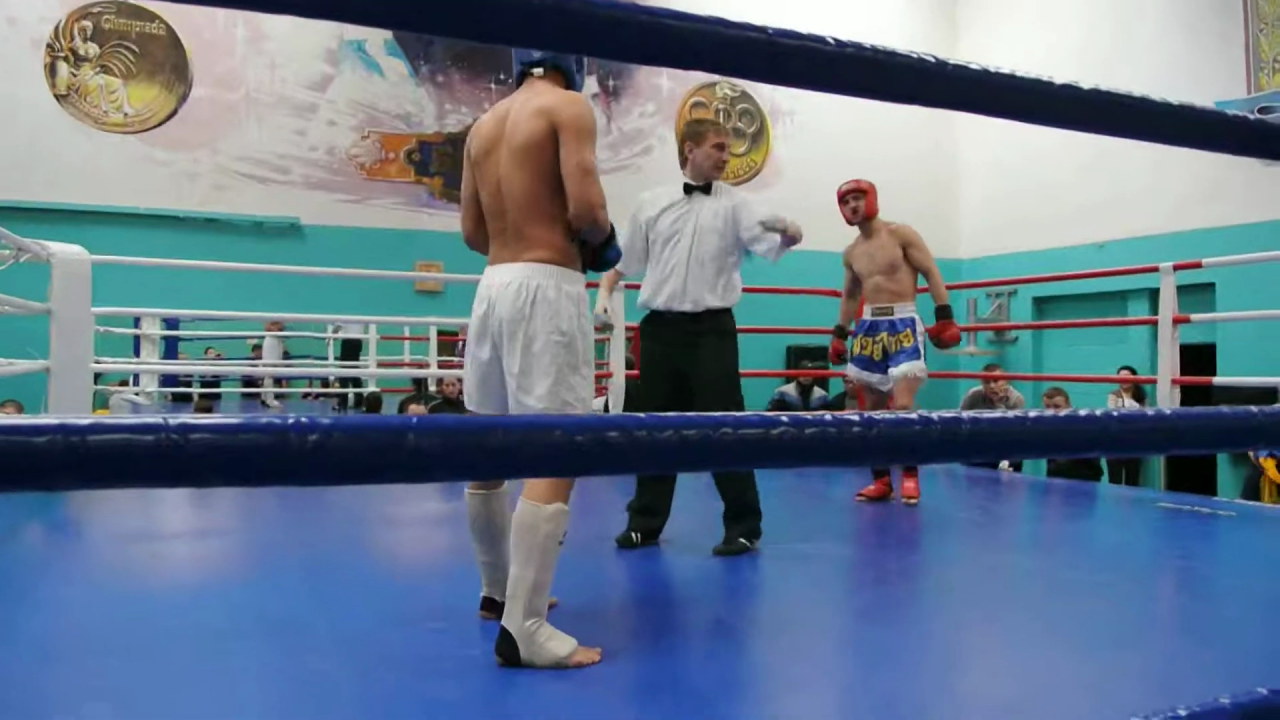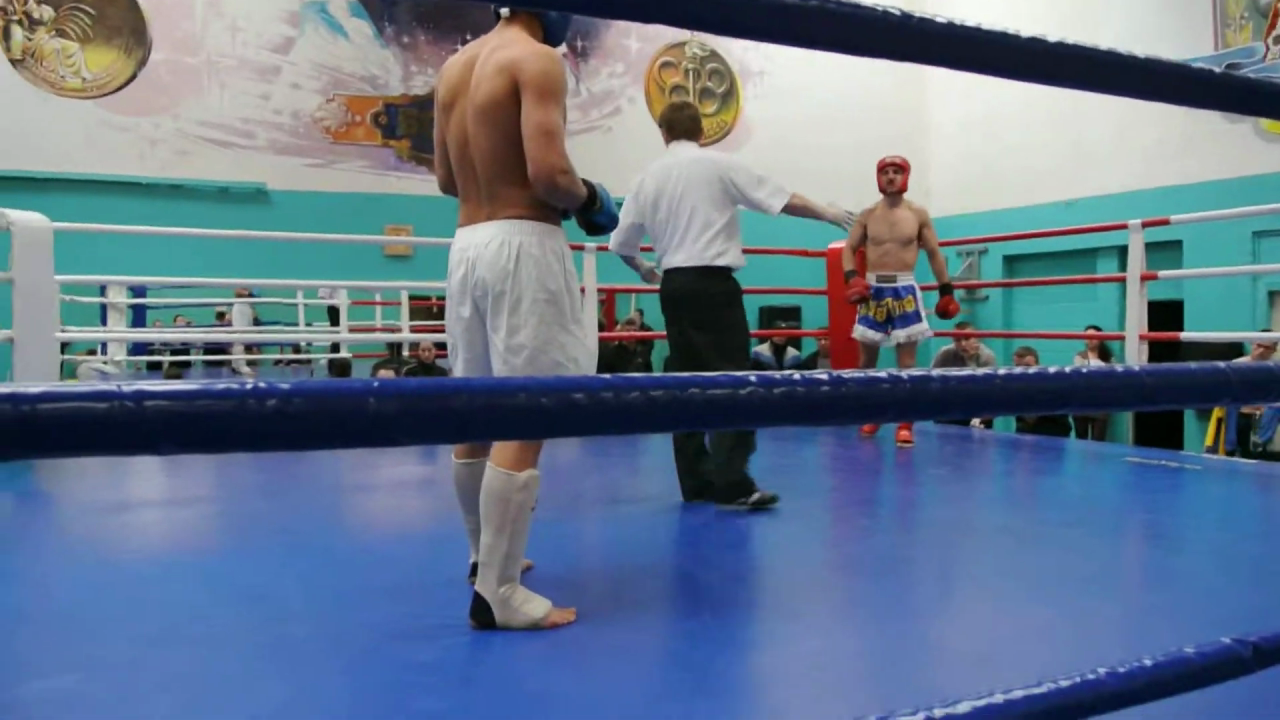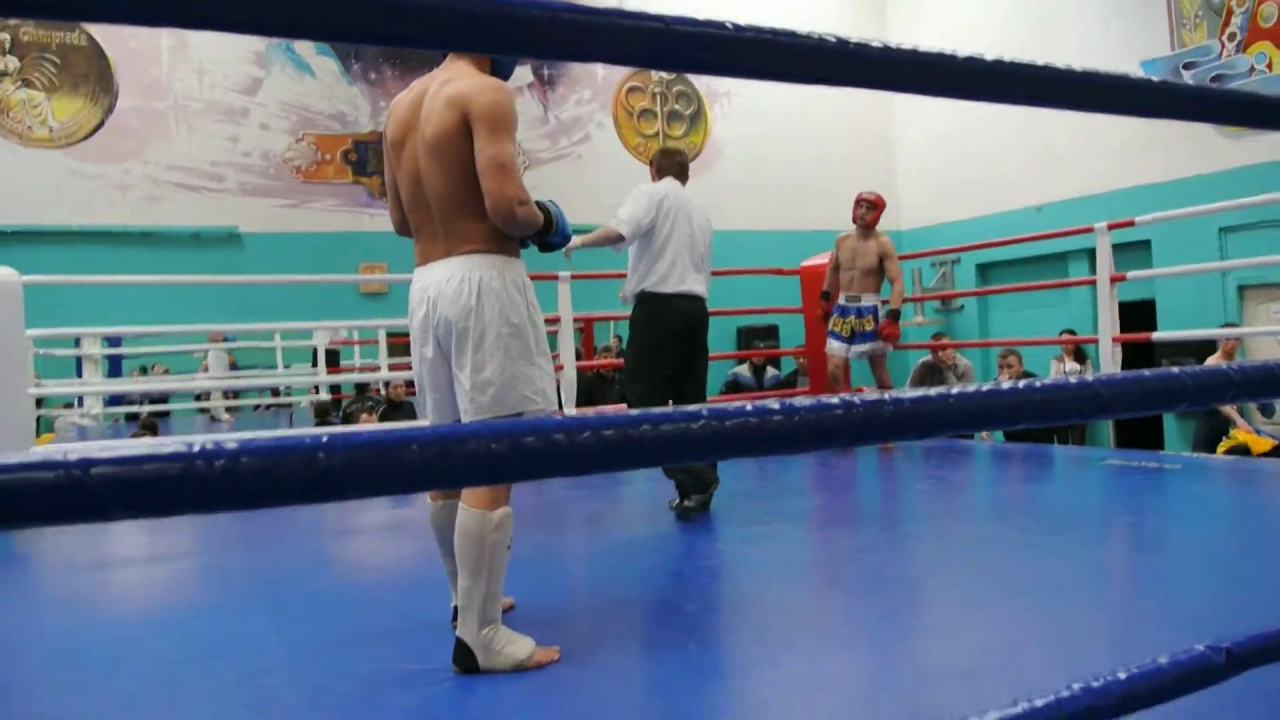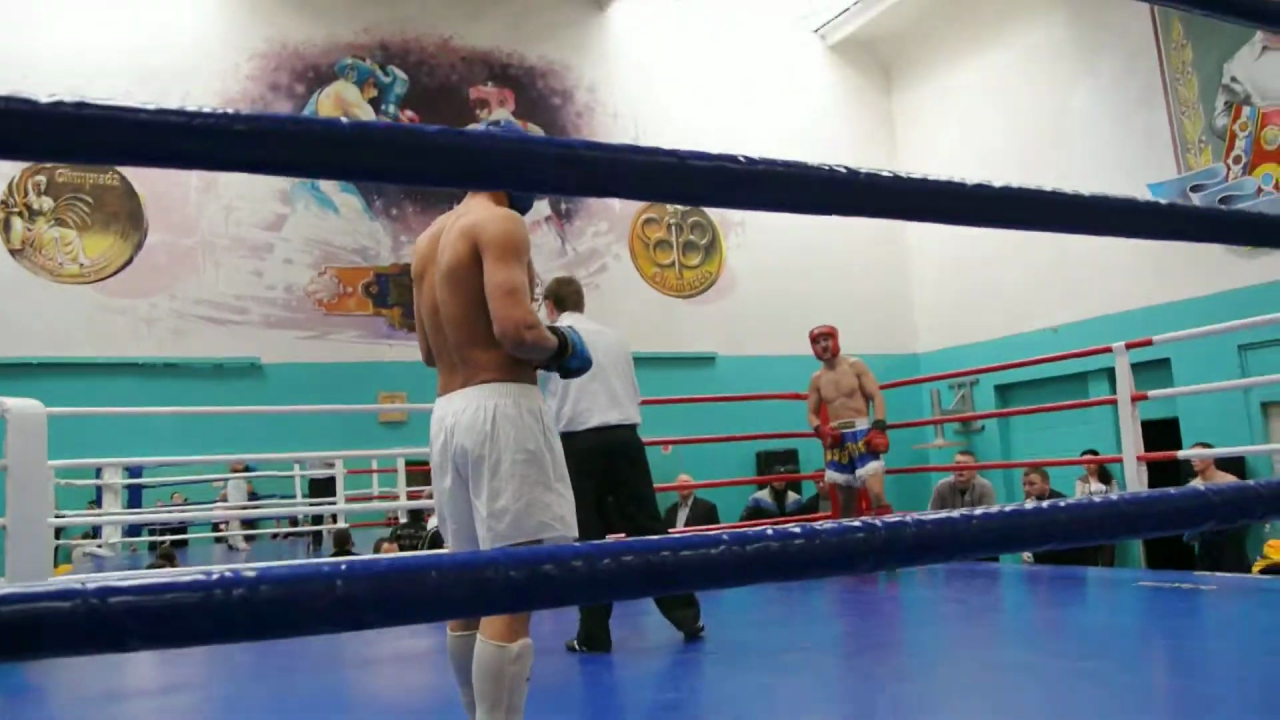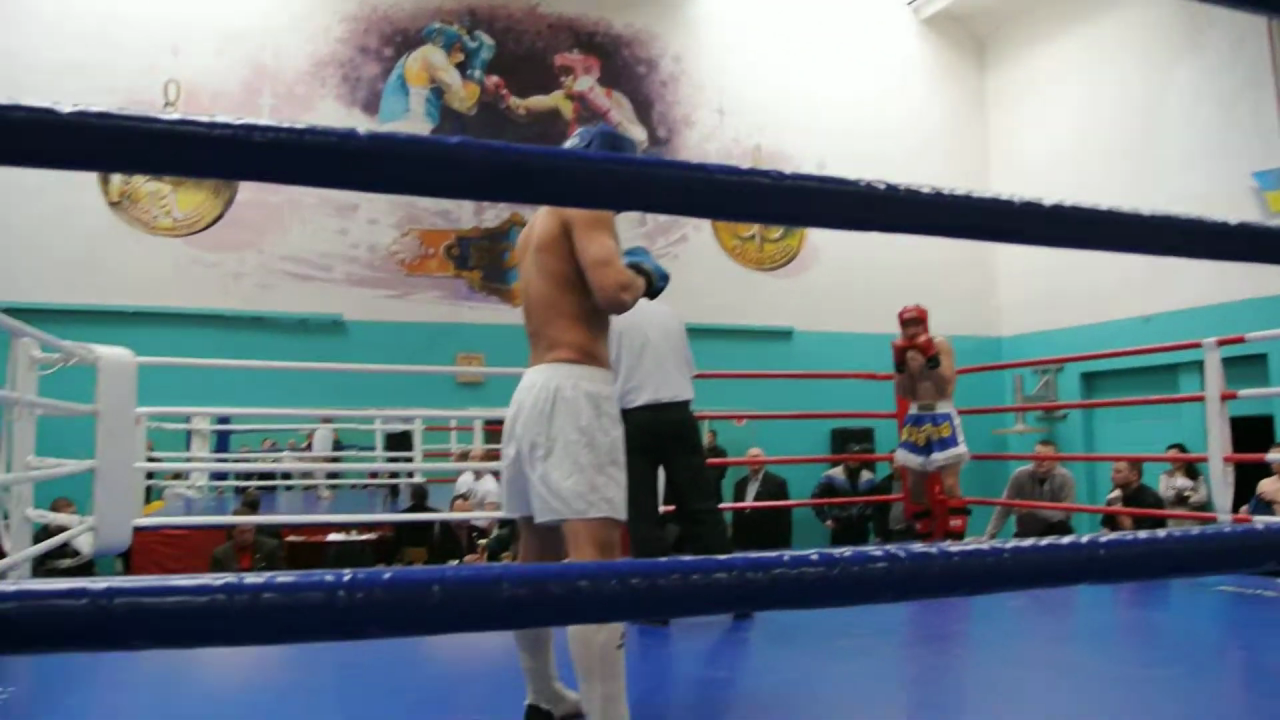
dt=1s
person 1, frame 1
left shoulder: (485, 124)
right shoulder: (568, 106)
left elbow: (473, 231)
right elbow: (586, 210)
right wrist: (604, 238)
left hip: (494, 286)
right hip: (545, 288)
left ankle: (499, 588)
right ankle: (524, 629)
person 1, frame 2
left shoulder: (453, 68)
right shoulder: (536, 60)
right elbow: (549, 172)
right wrist: (589, 198)
left hip: (468, 244)
right hip: (523, 246)
left ankle: (485, 556)
right ankle: (497, 593)
person 1, frame 3
left shoulder: (403, 104)
right shoulder: (486, 91)
right elbow: (506, 205)
right wrist: (549, 223)
left hip: (428, 284)
right hip: (484, 281)
left ankle: (470, 599)
right ankle: (479, 636)
person 1, frame 4
left shoulder: (428, 240)
right shoulder: (500, 223)
right elbow: (515, 328)
right wrist: (559, 344)
left hip: (449, 414)
right hip: (503, 409)
person 1, frame 5
left shoulder: (537, 226)
right shoulder: (584, 208)
right elbow: (612, 294)
left wrist: (621, 276)
right wrist: (643, 276)
left hip: (534, 389)
right hip: (574, 388)
left knee: (537, 558)
right knee: (596, 565)
person 2, frame 1
left shoulder: (734, 203)
right shoulder: (651, 203)
left elbow: (772, 240)
right elbow: (623, 259)
left wrist: (787, 230)
right wrist: (605, 295)
left hip: (712, 327)
right hip: (661, 326)
left ankle: (743, 524)
right ankle: (646, 521)
person 2, frame 2
left shoulder: (649, 176)
right shoulder: (719, 164)
left elbow: (621, 243)
right elbow: (781, 199)
left wrist: (644, 269)
right wrist: (826, 214)
left hip: (674, 284)
right hip: (711, 283)
left knee: (688, 378)
right knee: (732, 375)
left ankle: (698, 477)
right ankle: (730, 480)
person 2, frame 3
left shoulder: (651, 193)
right shoulder: (701, 212)
left elbow: (620, 231)
left wrist: (580, 240)
left hip: (658, 307)
right hip: (695, 308)
left knee: (647, 399)
right knee: (691, 400)
left ankle: (695, 480)
right ankle: (695, 489)
person 2, frame 4
right shoulder: (614, 337)
left hip: (580, 444)
right hip: (624, 439)
left knee: (587, 540)
right knee: (648, 529)
left ankle: (593, 634)
right ankle: (687, 616)
person 2, frame 5
right shoulder: (669, 314)
right elbow: (688, 369)
left hip: (635, 420)
right hip: (677, 415)
left knee: (642, 515)
right knee: (701, 508)
person 3, frame 1
left shoulder: (902, 234)
right shoulder: (851, 253)
left elbow: (931, 272)
left wrist: (945, 317)
right wrist: (839, 334)
left hip: (903, 324)
right hip: (869, 326)
left knee: (902, 405)
right knee: (872, 408)
left ankle: (909, 475)
right ankle: (881, 479)
person 3, frame 2
left shoulder: (918, 214)
right shoulder: (867, 215)
left elbow: (934, 254)
right elbow: (849, 249)
left wrist: (946, 292)
right wrist: (852, 278)
left hip: (904, 290)
right hip: (873, 290)
left knee: (906, 364)
right knee: (866, 361)
left ankle: (905, 425)
person 3, frame 3
left shoulder: (883, 244)
right shoulder: (842, 240)
left elbow: (897, 283)
left wrist: (893, 317)
right wrist: (825, 298)
left hip: (868, 312)
right hip: (842, 310)
left knee: (880, 376)
right knee: (834, 370)
person 3, frame 4
left shoulder: (855, 366)
right shoulder: (817, 379)
left elbow: (877, 397)
right elbow: (812, 413)
left wrist: (879, 429)
right wrist: (821, 430)
left hip: (861, 435)
right hip: (837, 440)
left knee: (876, 493)
right knee: (846, 503)
person 3, frame 5
left shoulder: (940, 345)
right shoulder: (905, 351)
left elbow: (946, 381)
right elbow: (902, 393)
left wrist: (930, 354)
right wrist: (900, 362)
left hip: (942, 417)
right hip: (916, 418)
left knee: (950, 484)
right knee: (914, 486)
left ankle: (955, 542)
right ankle: (924, 539)
